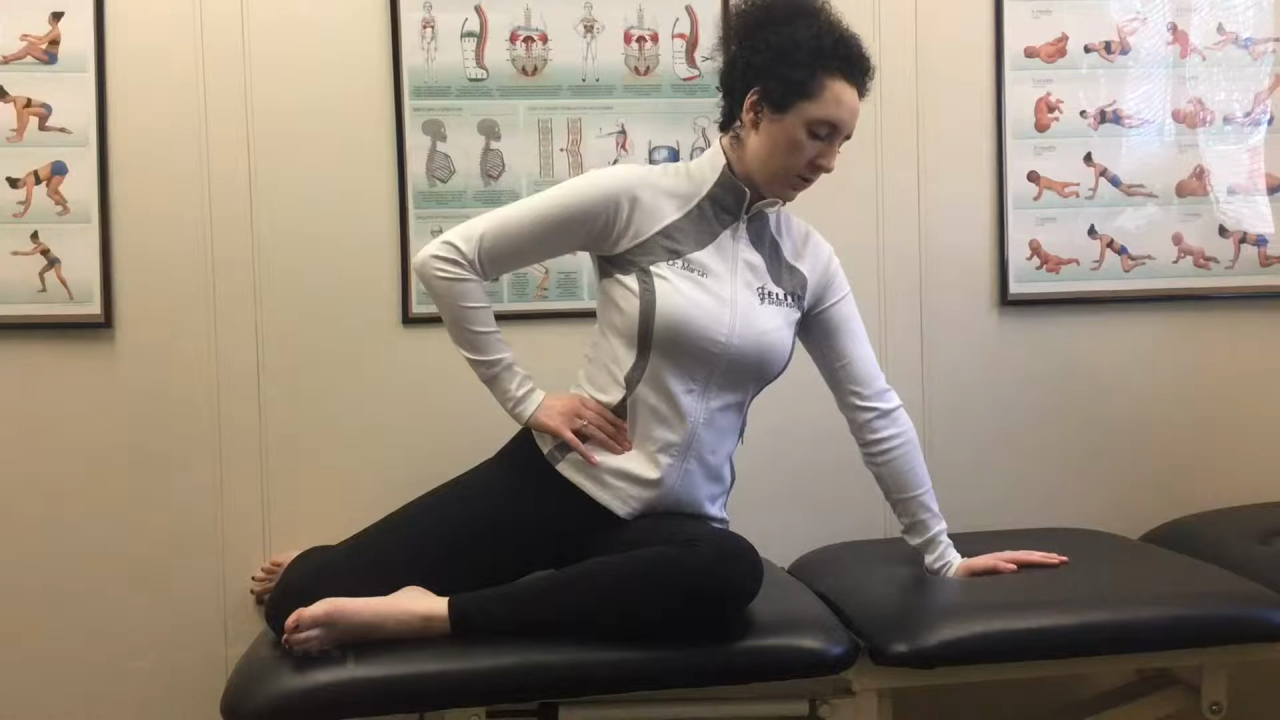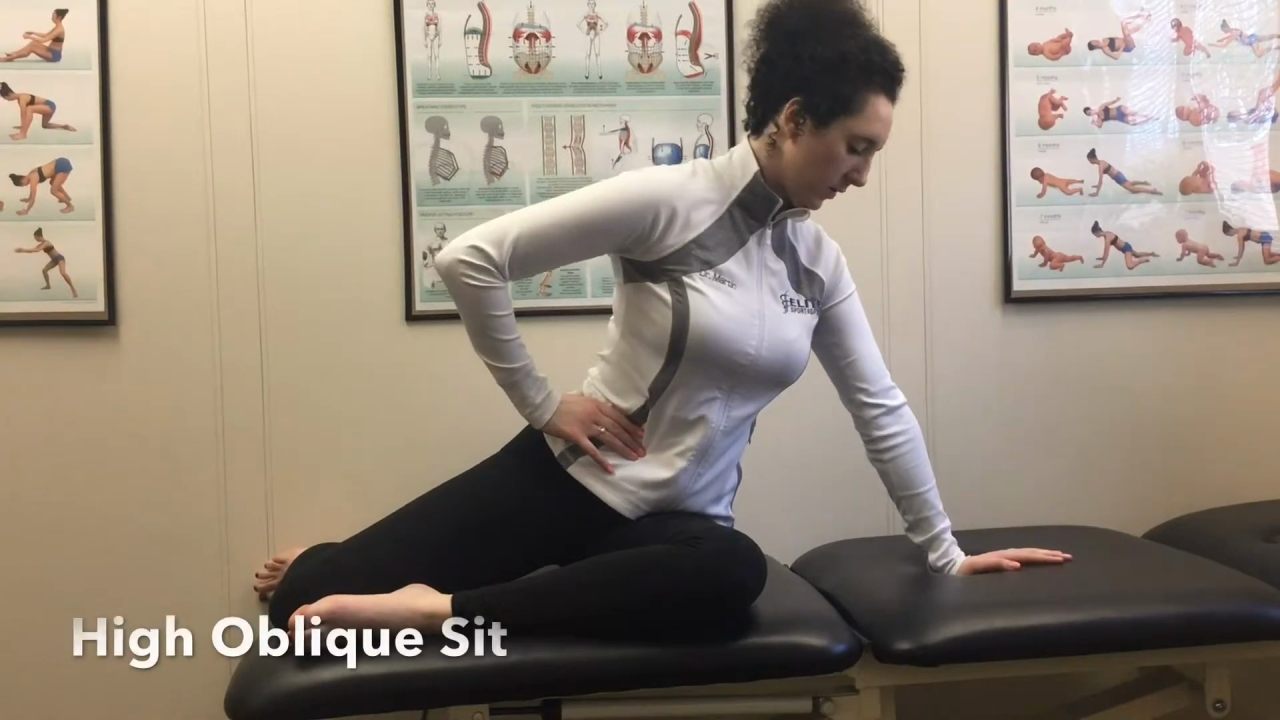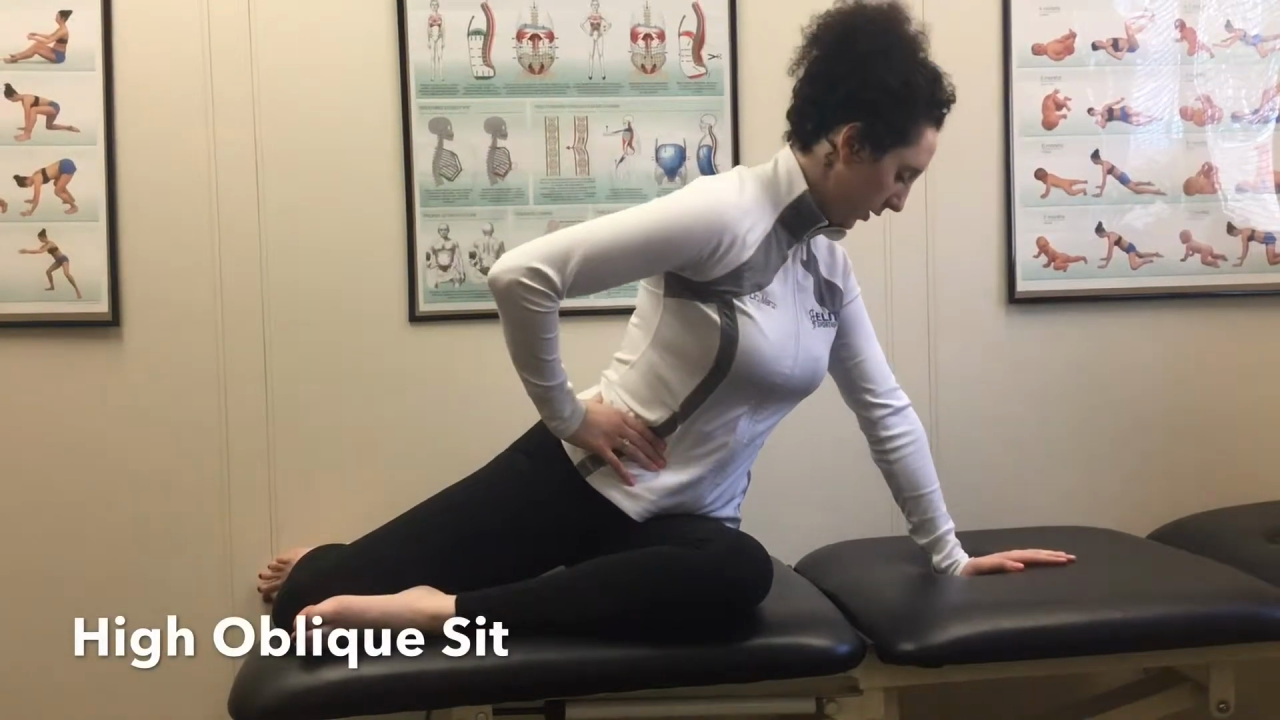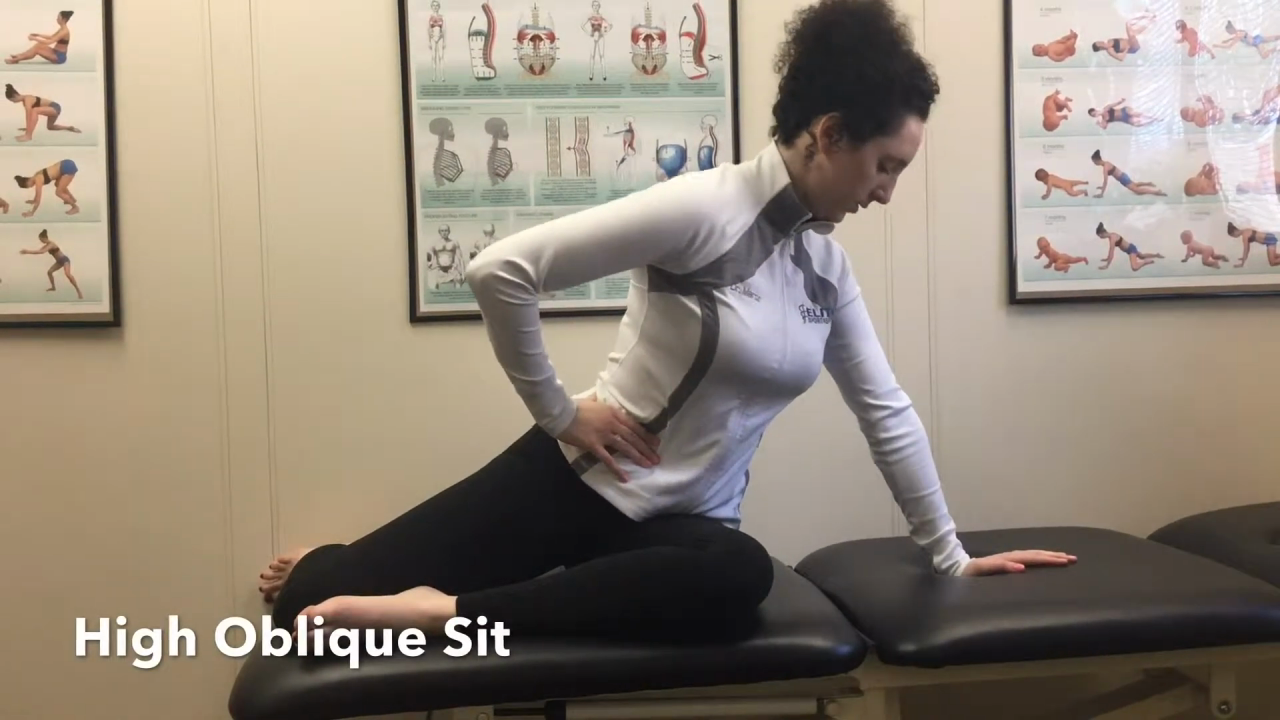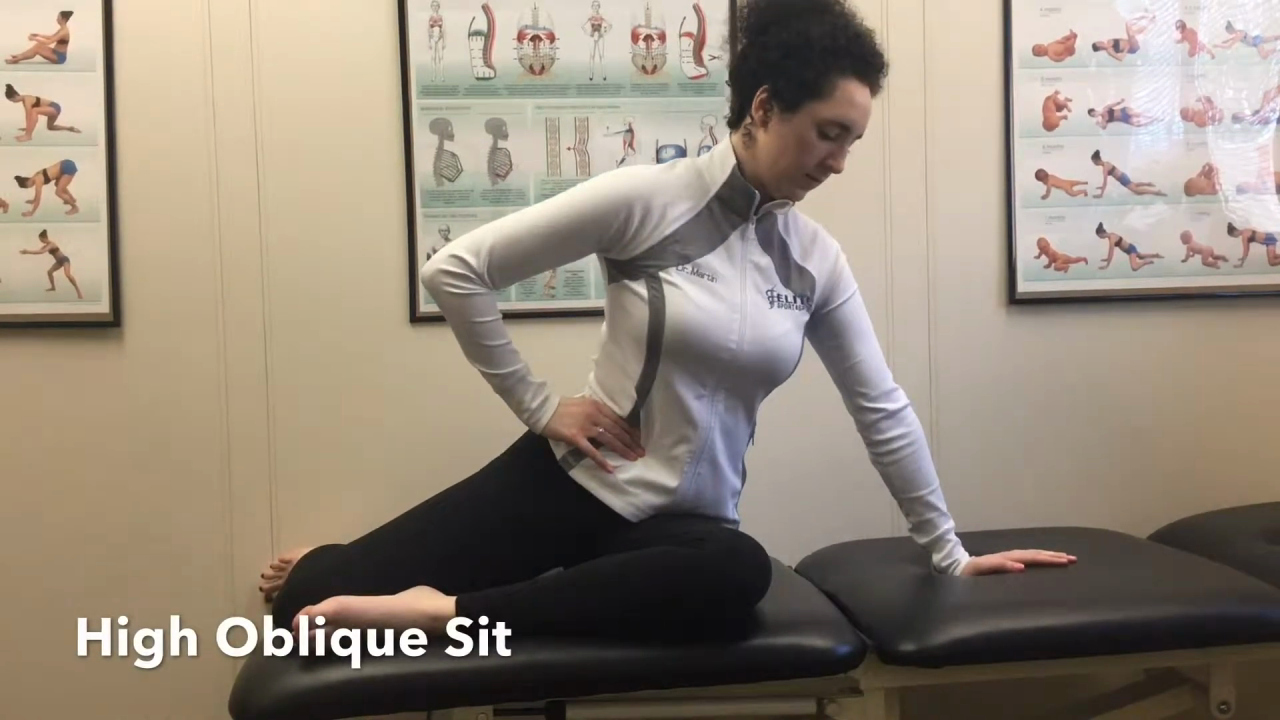
dt=1s
person 1, frame 1
left shoulder: (807, 260)
right shoulder: (635, 196)
left elbow: (875, 409)
right elbow: (446, 259)
left wrist: (940, 553)
right wrist: (525, 397)
left hip: (672, 520)
right hip: (559, 476)
left knee: (732, 574)
right knee: (304, 601)
left ankle: (439, 613)
person 1, frame 2
left shoulder: (818, 261)
right shoulder: (667, 200)
left elbow: (881, 409)
right elbow: (471, 259)
left wrist: (943, 551)
right wrist: (541, 404)
left hip: (677, 518)
right hip: (565, 475)
left knee: (735, 574)
right knee: (307, 598)
left ankle: (442, 609)
right ankle: (318, 570)
person 1, frame 3
left shoulder: (829, 264)
right shoulder: (723, 212)
left elbow: (886, 413)
right elbow: (523, 274)
left wrist: (948, 554)
right wrist: (567, 415)
left hip: (680, 520)
right hip: (576, 477)
left knee: (741, 576)
right knee: (312, 600)
left ankle: (445, 610)
right ankle: (320, 568)
person 1, frame 4
left shoulder: (826, 264)
right shoulder: (703, 207)
left elbow: (887, 412)
right elbow: (501, 270)
left wrist: (949, 555)
right wrist: (558, 412)
left hip: (681, 520)
right hip: (574, 477)
left knee: (741, 576)
right knee: (311, 600)
left ankle: (446, 609)
right ankle: (324, 569)
person 1, frame 5
left shoulder: (815, 258)
right shoulder: (647, 198)
left elbow: (882, 409)
right elbow: (454, 268)
left wrist: (947, 552)
right wrist: (538, 406)
left hip: (682, 521)
right hip: (567, 477)
left knee: (739, 575)
right knee: (313, 599)
left ankle: (447, 610)
right ankle: (387, 569)
